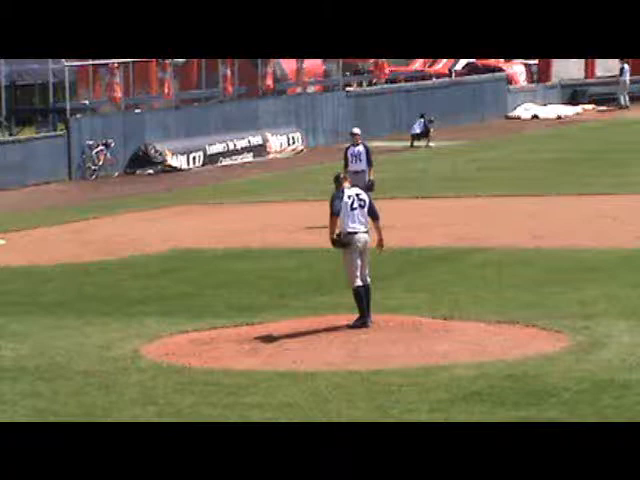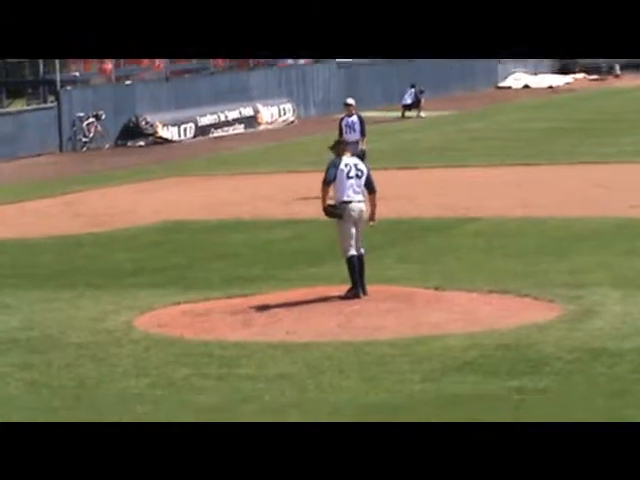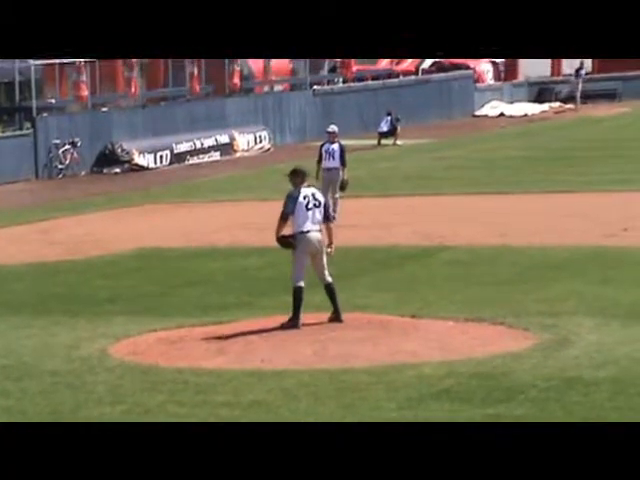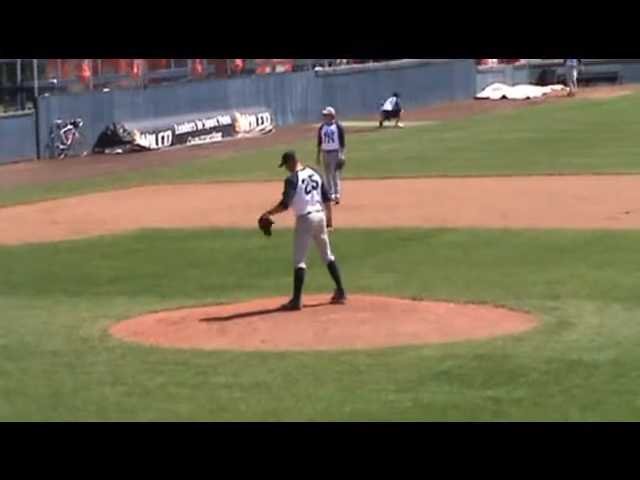
dt=1s
person 1, frame 1
left shoulder: (339, 194)
right shoulder: (362, 193)
left elbow: (335, 214)
right elbow: (375, 217)
left wrist: (331, 235)
right wrist: (380, 237)
left hip: (350, 238)
right hip: (365, 236)
left knee: (355, 279)
right knee: (364, 277)
left ankle: (364, 318)
right ankle: (367, 316)
person 1, frame 2
left shoulder: (336, 162)
right shoulder: (361, 164)
left elbow: (327, 183)
right elbow: (372, 190)
left wrist: (324, 204)
right wrist: (373, 212)
left hip: (346, 207)
right hip: (361, 206)
left knee: (349, 249)
right knee: (358, 248)
left ankle: (356, 288)
right ankle: (361, 286)
person 1, frame 3
left shoulder: (294, 194)
right shoulder: (318, 194)
left elbow: (284, 216)
right elbow: (328, 220)
left wrist: (278, 234)
right wrist: (331, 241)
left hip: (303, 238)
right hip: (318, 237)
left knee: (298, 279)
right knee: (325, 276)
left ankle: (295, 319)
right ankle: (337, 312)
person 1, frame 4
left shoulder: (292, 179)
right shoulder: (315, 174)
left elbow: (285, 204)
right elbow: (327, 199)
left wrist: (268, 213)
right wrist: (329, 219)
left hip: (305, 219)
right hip: (320, 216)
left knee: (299, 261)
right knee: (328, 255)
left ankle: (296, 300)
right ankle: (340, 291)
